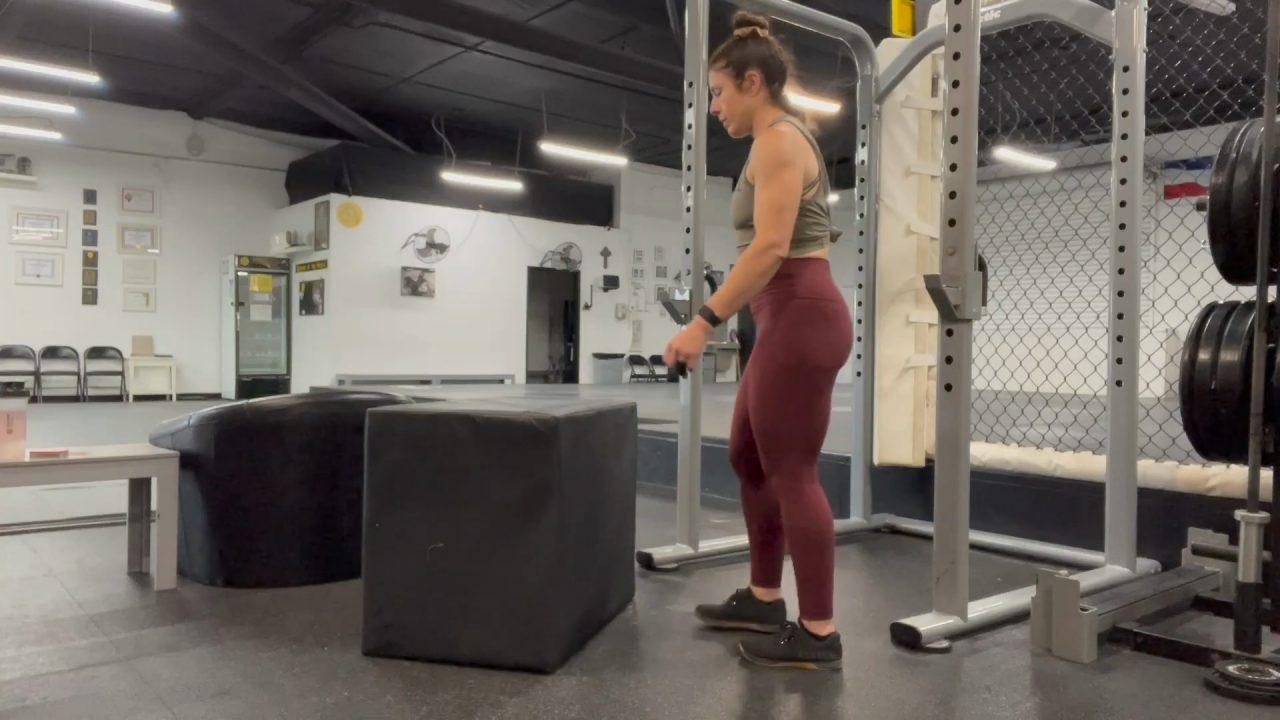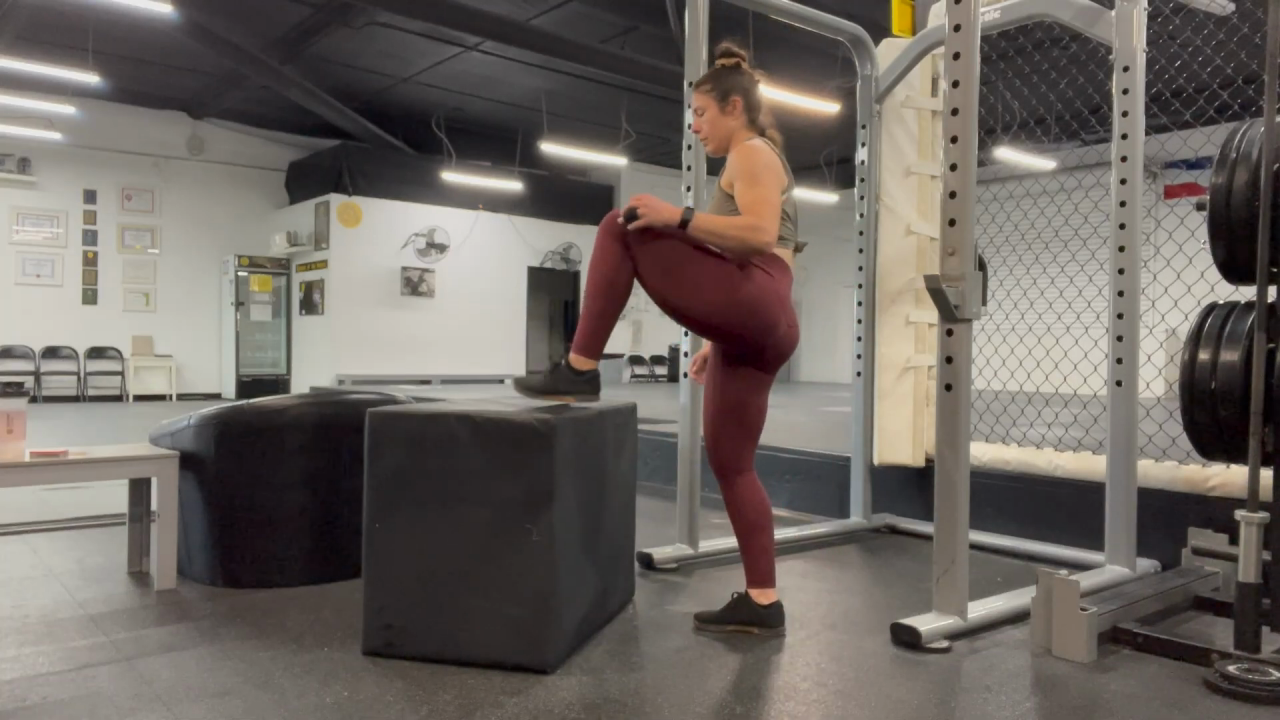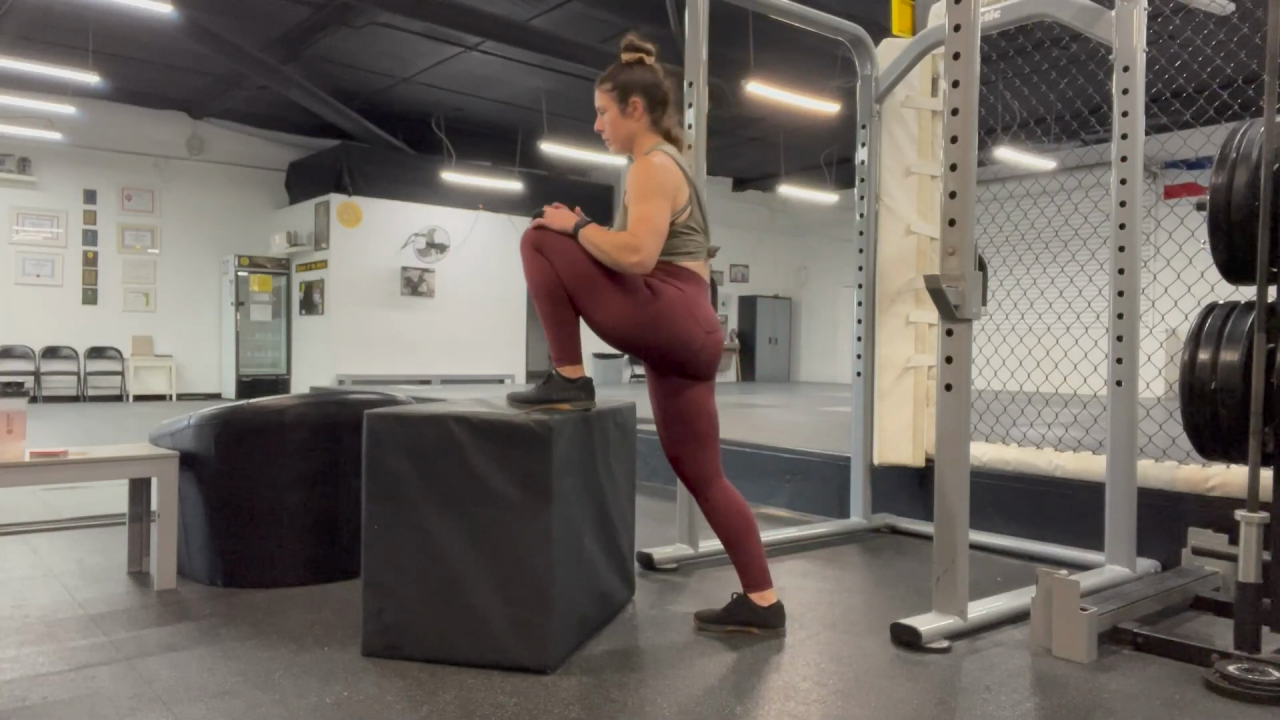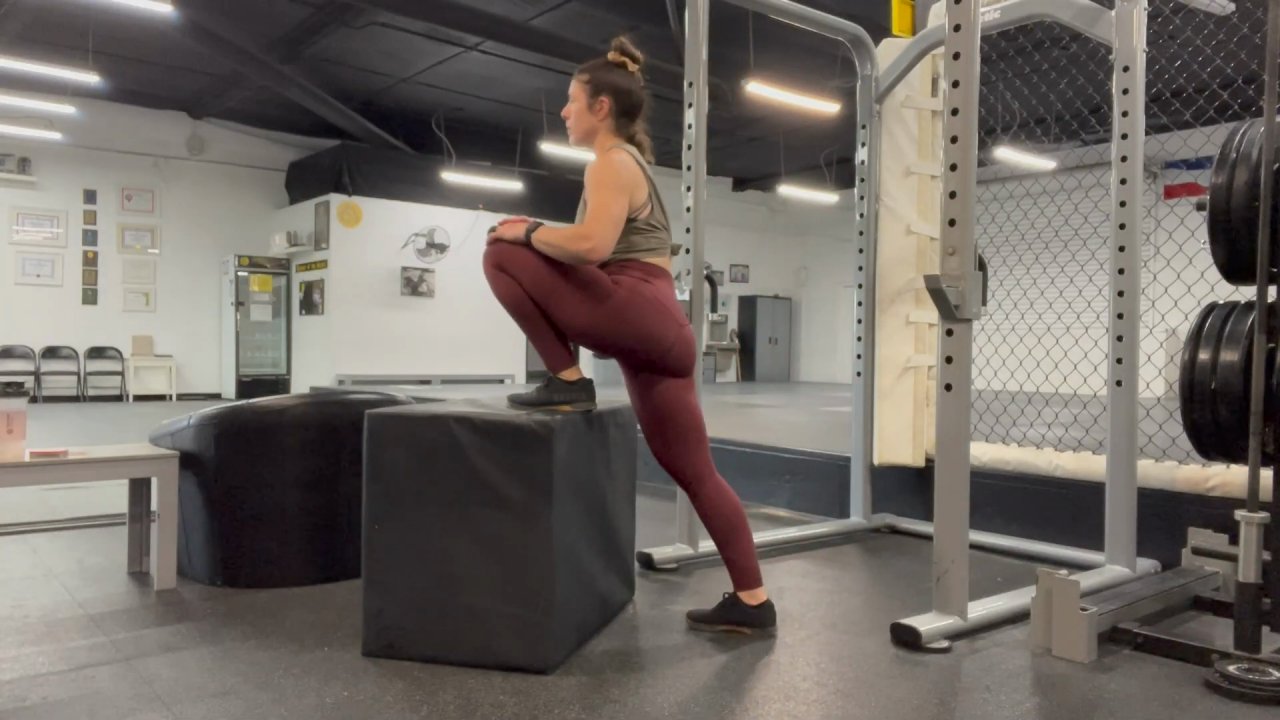
dt=1s
person 1, frame 1
left shoulder: (778, 141)
right shoulder: (785, 143)
left elbow: (770, 247)
left wrist: (704, 321)
left hip: (800, 317)
right hip: (796, 317)
left knee: (791, 474)
right knee: (749, 458)
left ankle: (818, 634)
right ankle: (764, 598)
person 1, frame 2
left shoulder: (752, 153)
right shoulder: (753, 161)
left elbow: (761, 235)
left wrist: (679, 217)
right wrist: (715, 342)
left hip: (750, 308)
right hip: (761, 329)
left knee: (621, 229)
right knee: (731, 464)
left ankle: (581, 368)
right ankle: (762, 602)
person 1, frame 3
left shoulder: (652, 166)
right shoulder: (667, 164)
left elbow: (636, 258)
left wrist: (574, 230)
right wrist: (588, 234)
left hip: (665, 322)
right hip: (691, 334)
left knee: (539, 241)
right knee: (702, 475)
left ankle: (568, 380)
right ankle: (761, 601)
person 1, frame 4
left shoulder: (610, 162)
right shoulder: (630, 162)
left elbow: (593, 244)
left wrist: (528, 233)
right wrist: (543, 235)
left hip: (638, 319)
right hip: (660, 330)
left knee: (502, 254)
right knee: (695, 473)
left ankle: (567, 381)
right ankle: (752, 601)
